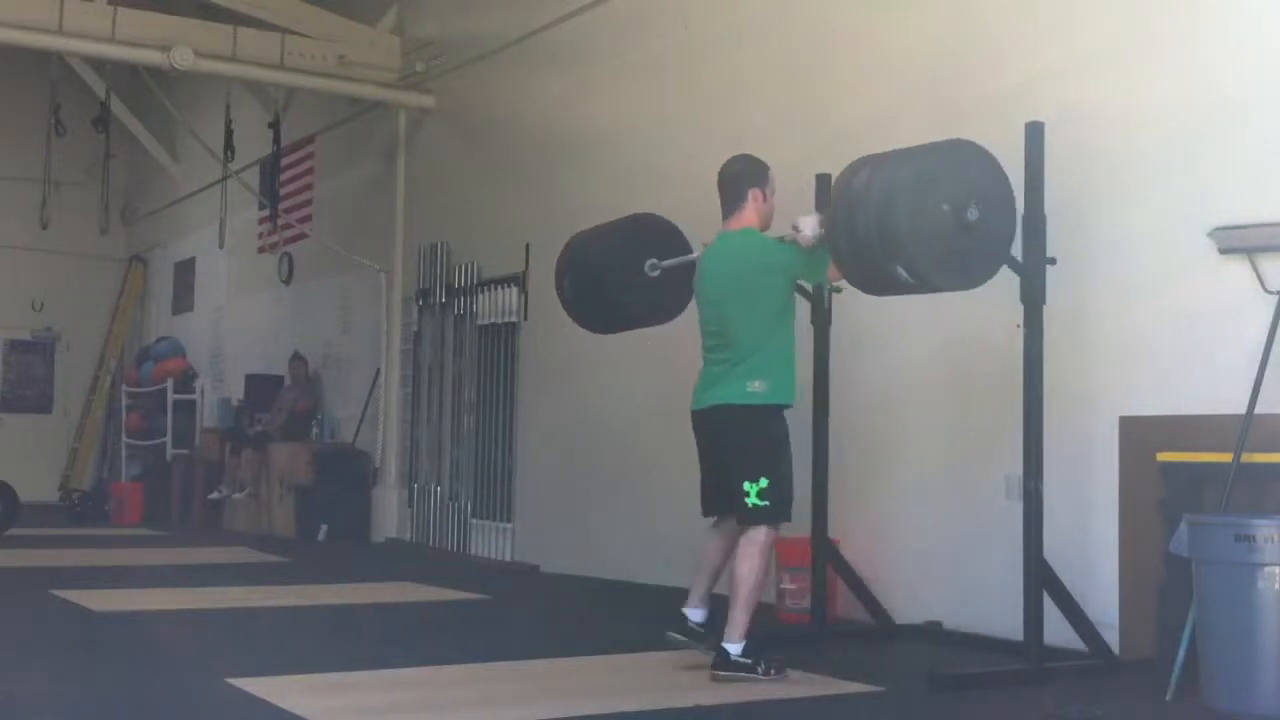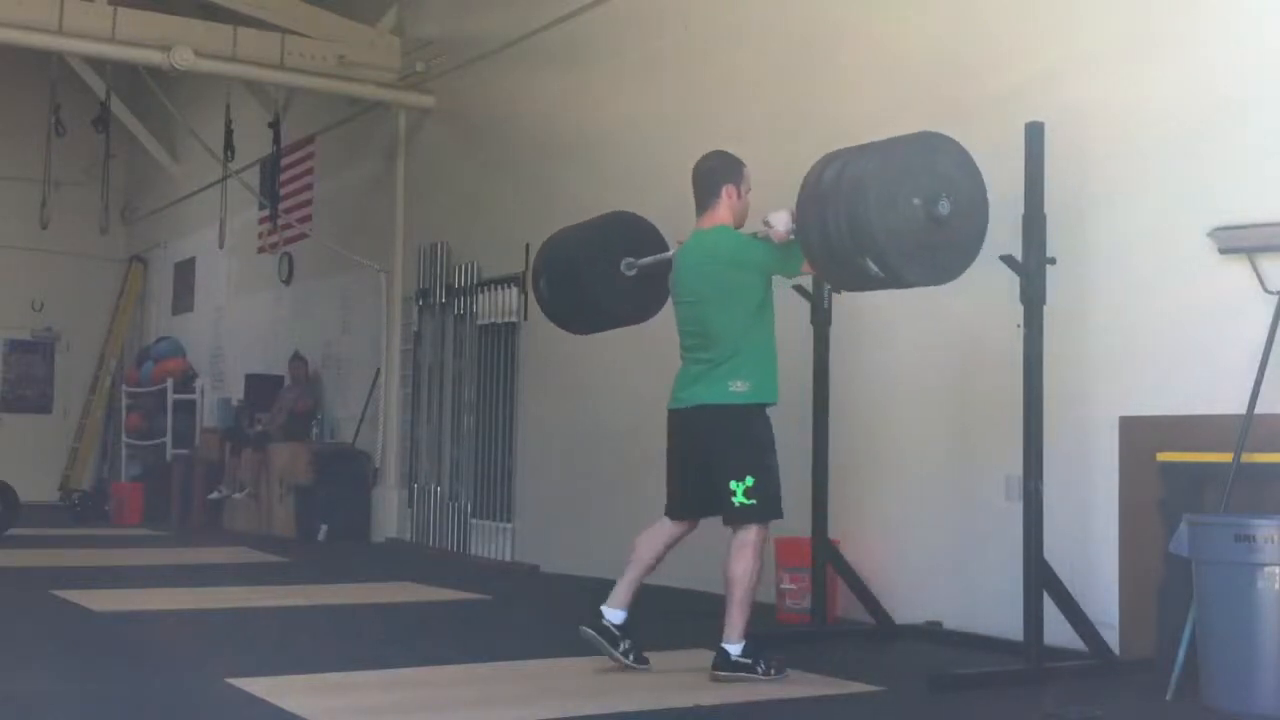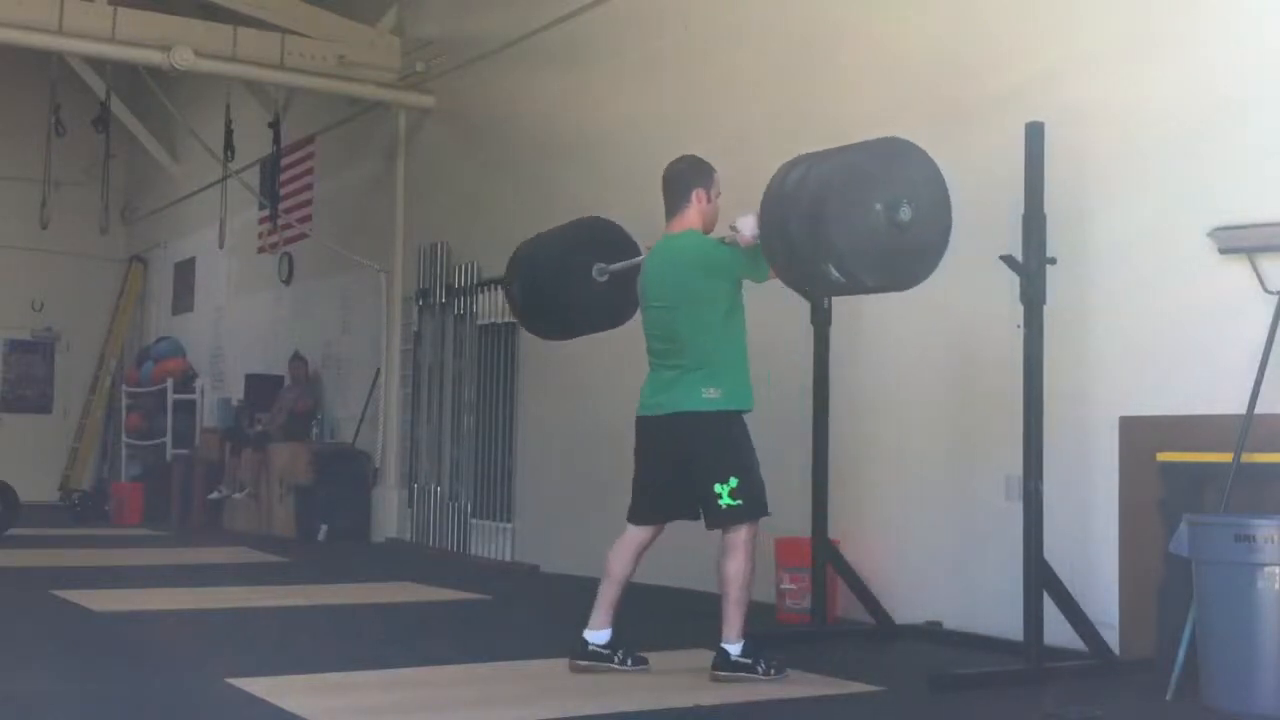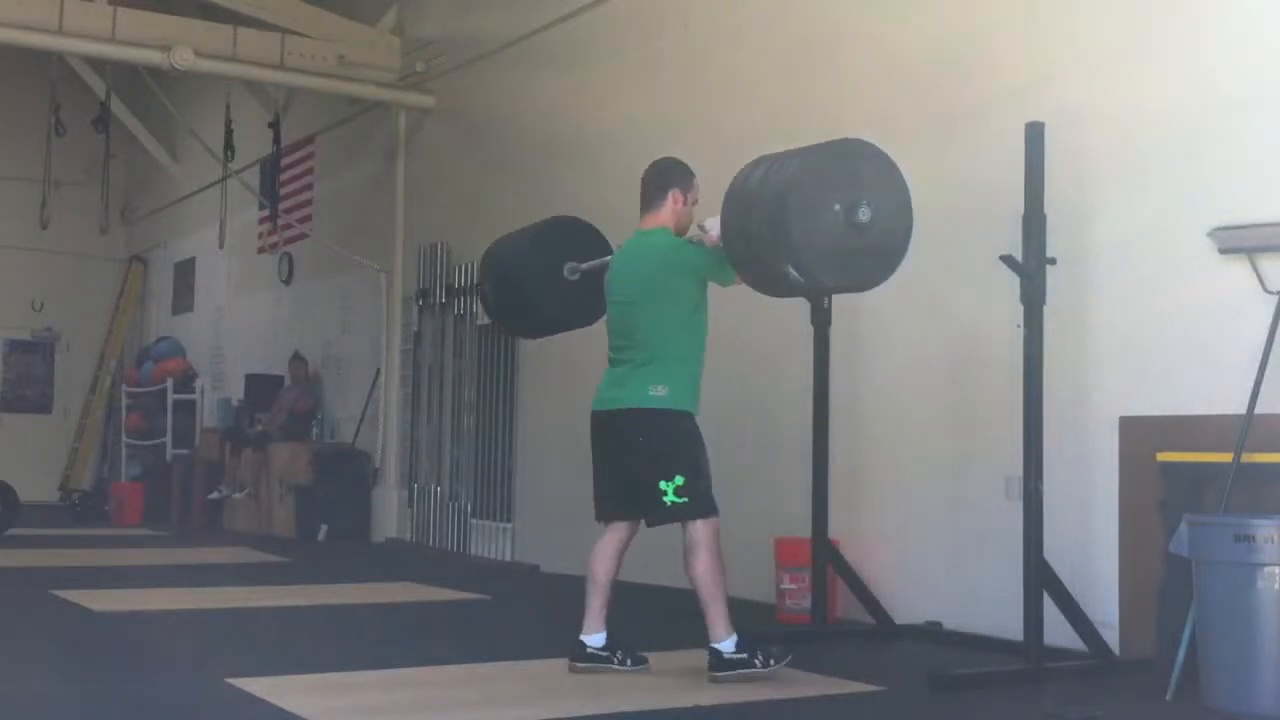
dt=0.2s
person 1, frame 1
left shoulder: (707, 258)
right shoulder: (769, 253)
right elbow: (835, 270)
right wrist: (812, 240)
left hip: (711, 404)
right hip: (752, 406)
left knee: (731, 517)
right knee: (761, 527)
left ankle: (695, 614)
right ankle: (734, 650)
person 1, frame 2
left shoulder: (684, 256)
right shoulder: (744, 250)
right elbow: (811, 263)
right wrist: (786, 236)
left hip: (689, 406)
right hip: (734, 407)
left knee: (678, 517)
right knee: (752, 525)
left ankle: (611, 615)
right ankle: (735, 651)
person 1, frame 3
left shoulder: (654, 261)
right shoulder: (712, 253)
right elbow: (778, 268)
right wrist: (753, 241)
left hip: (657, 412)
right hip: (706, 412)
left knee: (642, 525)
right knee: (740, 525)
left ankle: (595, 639)
right ankle: (733, 651)
person 1, frame 4
left shoulder: (622, 256)
right shoulder: (677, 252)
right elbow: (744, 270)
right wrist: (722, 241)
left hip: (613, 408)
right hip: (657, 410)
left knee: (619, 524)
right knee: (701, 524)
left ankle: (593, 642)
right ankle: (726, 648)
